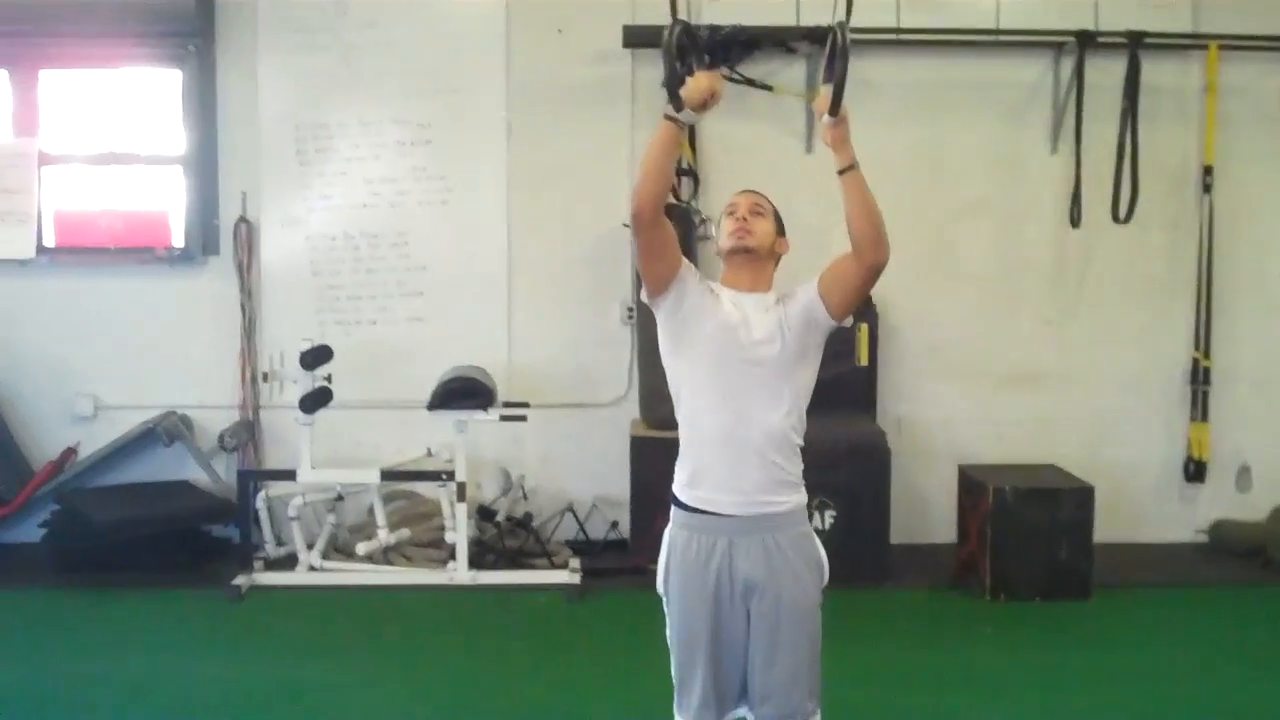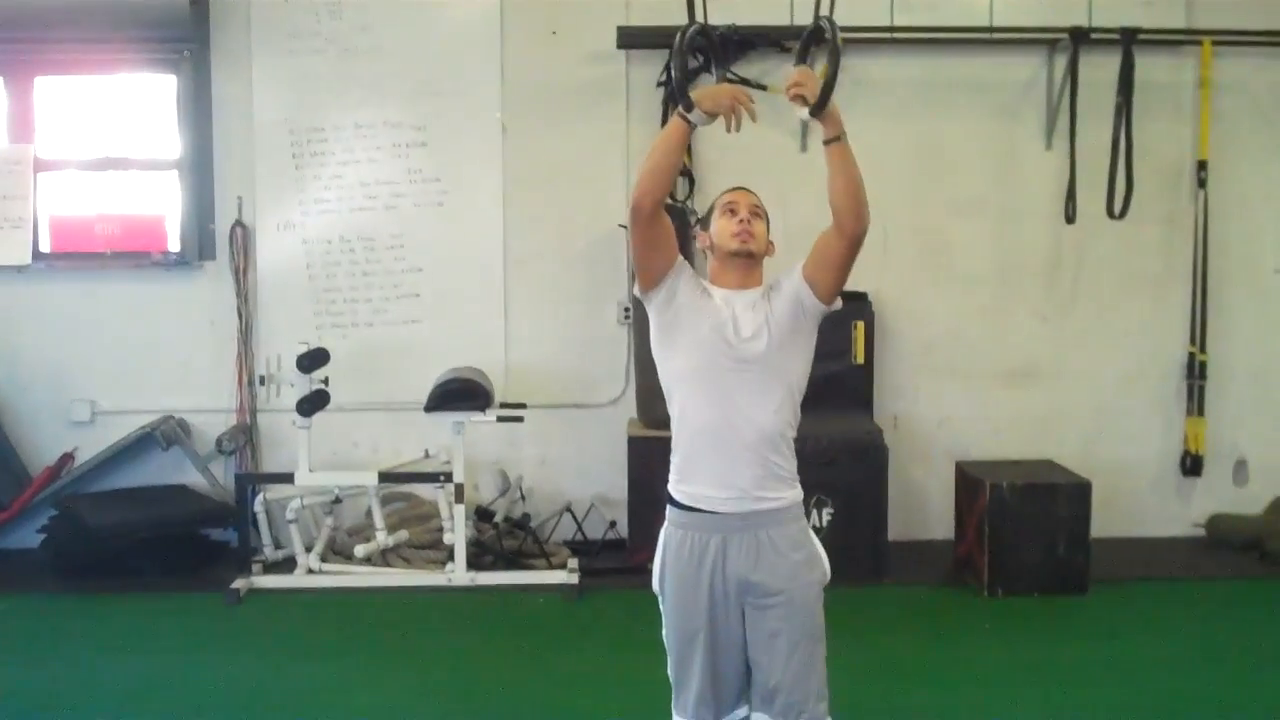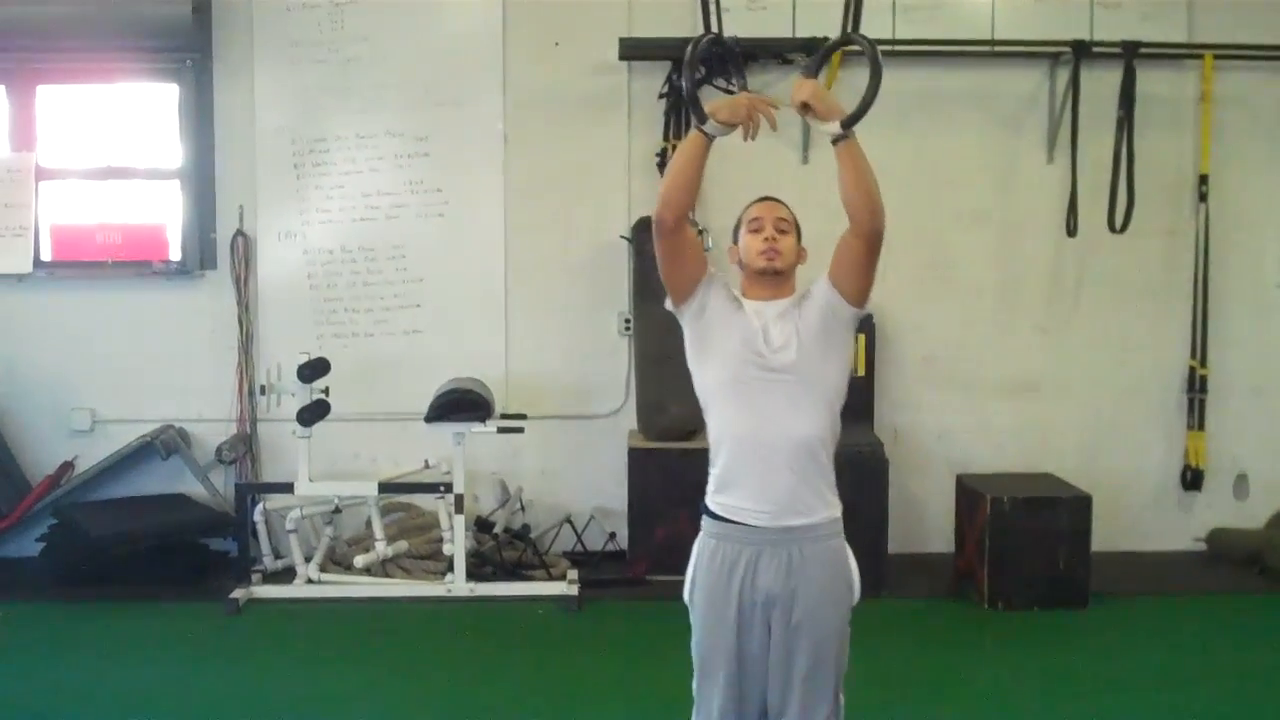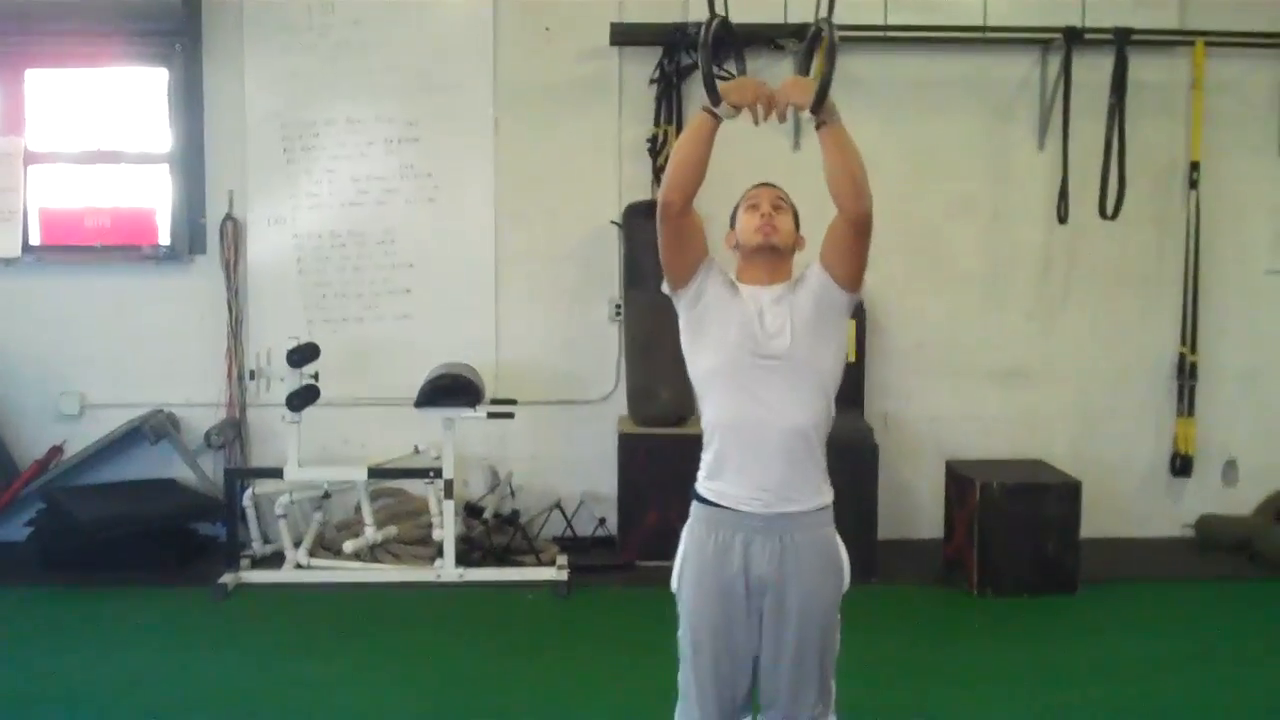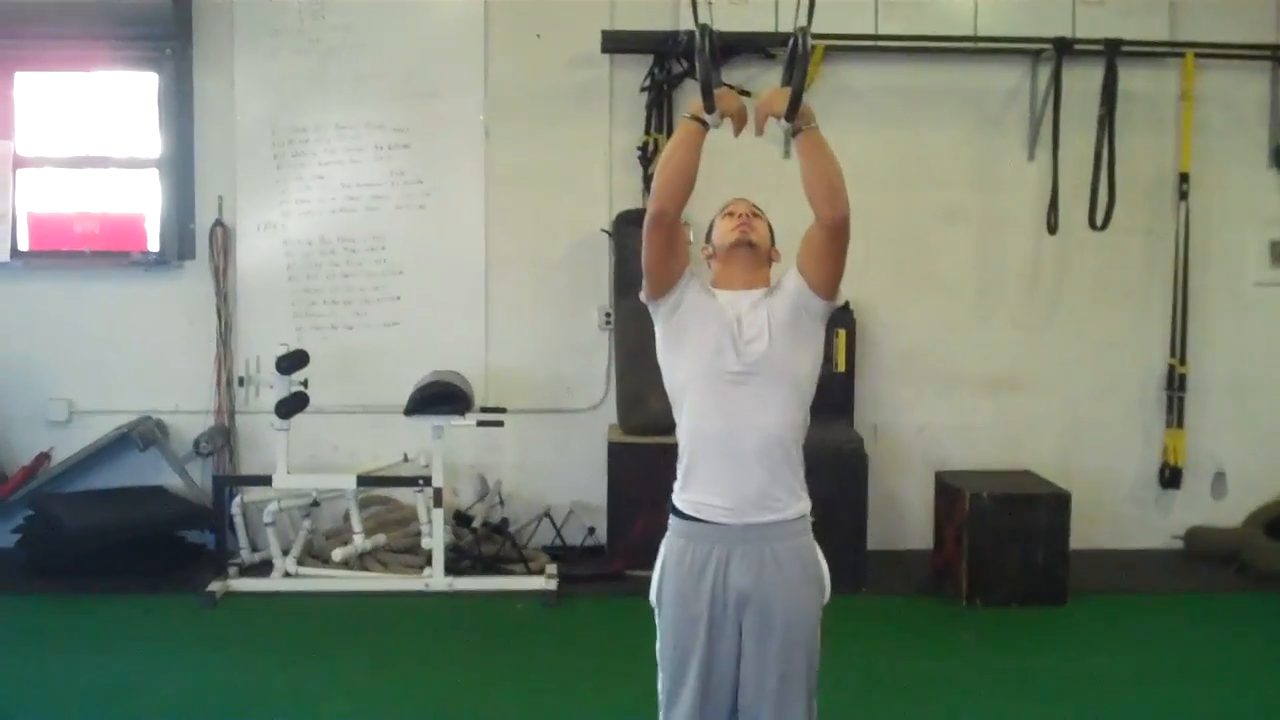
dt=0.4s
person 1, frame 1
left shoulder: (803, 312)
right shoulder: (683, 301)
left elbow: (872, 254)
right elbow: (645, 210)
left wrist: (842, 152)
right wrist: (678, 113)
left hip: (781, 530)
right hip: (700, 529)
person 1, frame 2
left shoulder: (794, 304)
right shoulder: (676, 299)
left elbow: (851, 225)
right elbow: (644, 204)
left wrist: (829, 121)
right wrist: (692, 113)
left hip: (778, 529)
right hip: (695, 528)
person 1, frame 3
left shoulder: (827, 313)
right shoulder: (706, 311)
left elbow: (869, 225)
right elbow: (667, 218)
left wrist: (840, 126)
right wrist: (709, 125)
left hip: (813, 543)
right hip: (729, 541)
person 1, frame 4
left shoulder: (821, 298)
right shoulder: (703, 296)
left elbow: (856, 210)
right elbow: (672, 202)
left wrist: (824, 113)
right wrist: (715, 109)
left hip: (803, 529)
right hip: (719, 525)
person 1, frame 5
left shoulder: (799, 306)
right shoulder: (679, 304)
left elbow: (833, 214)
right elbow: (662, 209)
left wrist: (802, 122)
right wrist: (699, 115)
left hip: (783, 542)
right hip: (697, 539)
